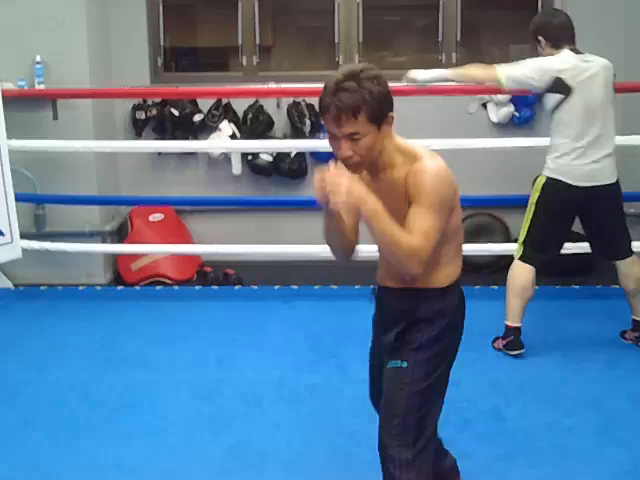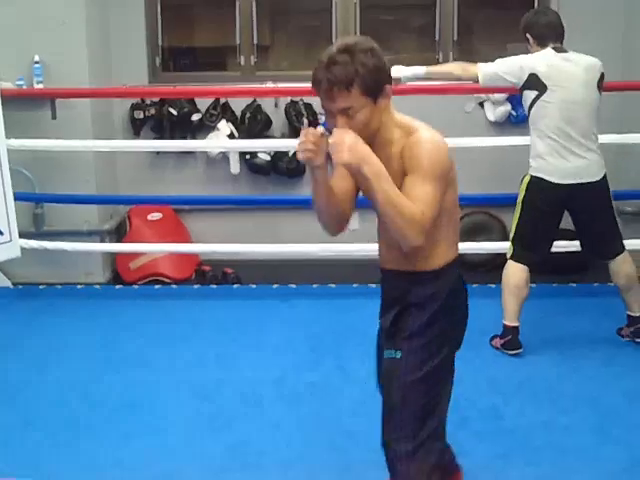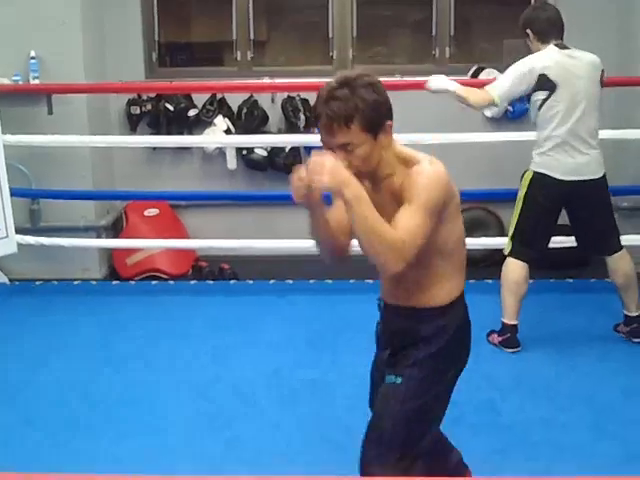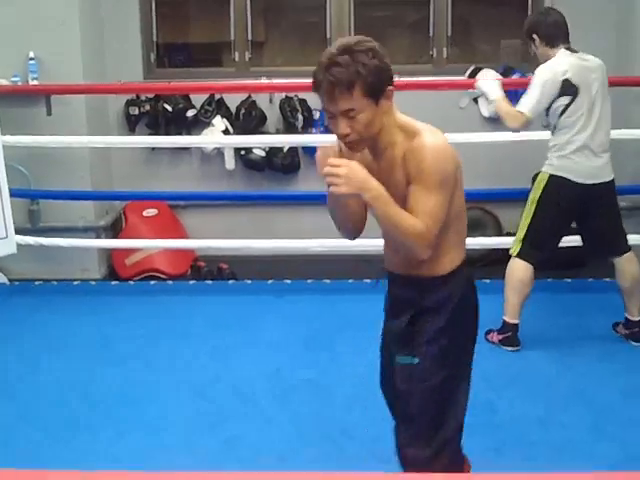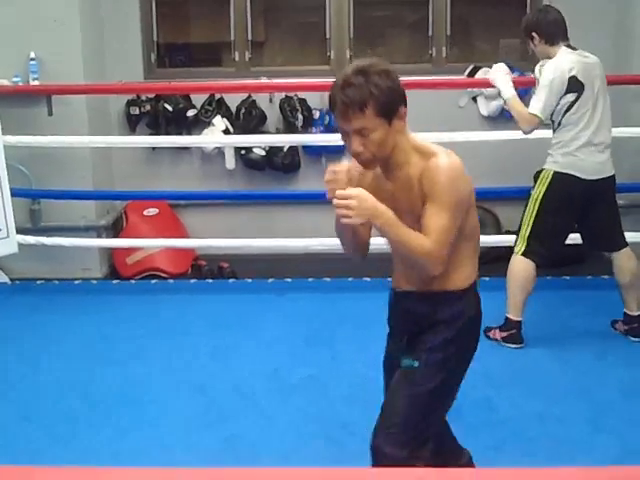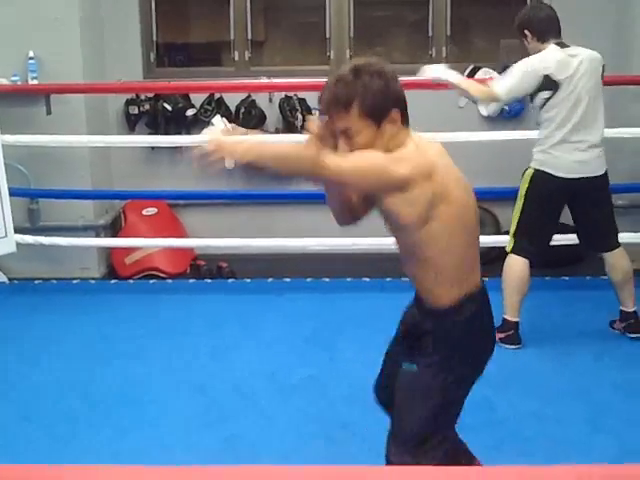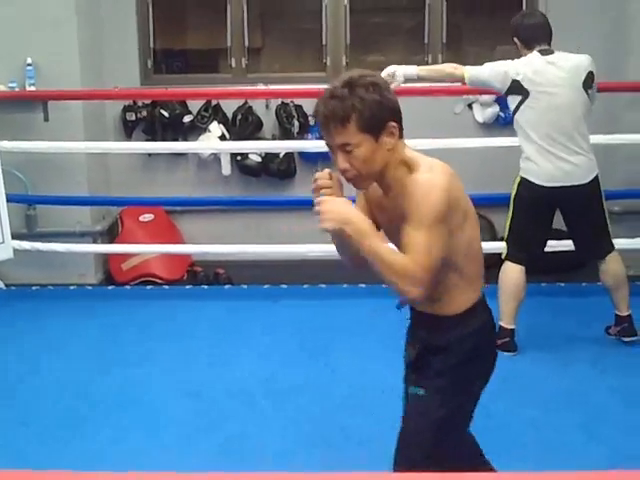
dt=0.2s
person 1, frame 1
left shoulder: (428, 172)
right shoulder: (354, 167)
left elbow: (415, 260)
right elbow: (343, 253)
left wrist: (366, 204)
right wrist: (333, 207)
left hip: (432, 311)
right hip: (390, 304)
left knee: (401, 439)
right knee: (389, 406)
person 1, frame 2
left shoulder: (424, 145)
right shoulder: (354, 147)
left elbow: (413, 235)
right elbow: (333, 224)
left wrist: (367, 163)
right wrist: (317, 169)
left hip: (434, 296)
right hip: (396, 289)
left knee: (406, 435)
right knee: (403, 400)
person 1, frame 3
left shoulder: (425, 179)
right shoulder: (354, 173)
left elbow: (392, 258)
right elbow: (334, 254)
left wrist: (350, 189)
right wrist: (312, 207)
left hip: (435, 331)
right hip: (395, 321)
right knee: (391, 421)
person 1, frame 4
left shoulder: (428, 149)
right shoulder: (355, 147)
left elbow: (421, 244)
right elbow: (352, 229)
left wrist: (369, 189)
right wrist: (338, 187)
left hip: (443, 301)
right hip: (401, 292)
left knee: (421, 443)
right knee: (403, 403)
right ankle: (456, 472)
person 1, frame 5
left shoulder: (442, 170)
right shoulder: (370, 168)
left elbow: (433, 262)
right elbow: (356, 251)
left wrist: (379, 214)
right wrist: (344, 201)
left hip: (448, 316)
right hip: (406, 308)
left knee: (393, 446)
right knee: (416, 414)
right ankle: (456, 469)
person 1, frame 6
left shoulder: (410, 166)
right shoulder: (401, 156)
left elbow: (338, 185)
right elbow: (349, 213)
left wrist: (240, 147)
right wrist: (327, 164)
left hip: (457, 327)
right hip: (432, 312)
left knee: (409, 454)
right knee: (394, 397)
right ankle: (464, 471)
person 1, frame 7
left shoulder: (429, 184)
right shoulder: (373, 183)
left elbow: (413, 285)
right elbow: (357, 259)
left wrist: (354, 221)
right wrist: (341, 217)
left hip: (459, 340)
right hip: (427, 330)
left knee: (416, 467)
right knee: (441, 432)
right ankle: (480, 476)
person 2, frame 1
left shoulder: (548, 68)
right shoulder: (605, 67)
left elbow: (488, 75)
left wrist: (433, 74)
left hip: (562, 179)
right hip: (604, 178)
left knee: (528, 256)
left ankle: (512, 335)
person 2, frame 2
left shoulder: (526, 65)
right shoulder: (594, 66)
left elbow: (465, 71)
left wrist: (417, 71)
left hip: (547, 177)
right hip: (592, 176)
left knee: (520, 256)
left ankle: (510, 334)
person 2, frame 3
left shoulder: (531, 66)
right shoulder: (593, 63)
left elbow: (482, 100)
left wrist: (447, 84)
left hip: (548, 173)
right hip: (591, 172)
left knee: (519, 253)
left ankle: (507, 331)
person 2, frame 4
left shoulder: (550, 72)
right shoulder: (597, 66)
left elbow: (515, 122)
left wrist: (492, 90)
left hip: (562, 176)
right hip: (600, 176)
left knee: (523, 252)
left ankle: (508, 329)
person 2, frame 5
left shoulder: (555, 69)
right shoulder: (594, 62)
left elbow: (528, 123)
left wrist: (504, 86)
left hip: (565, 172)
right hip: (602, 171)
left knee: (528, 249)
left ankle: (511, 327)
person 2, frame 6
left shoulder: (537, 66)
right shoulder: (593, 58)
left elbow: (485, 94)
left wrist: (446, 74)
left hip: (551, 171)
right hip: (594, 169)
left knee: (521, 249)
right knee: (609, 245)
left ankle: (510, 328)
person 2, frame 7
left shoulder: (513, 71)
right shoulder: (584, 64)
left elbow: (456, 72)
left wrist: (408, 70)
left hip: (538, 179)
right hip: (582, 176)
left knee: (516, 258)
right knee: (603, 251)
left ankle: (505, 334)
